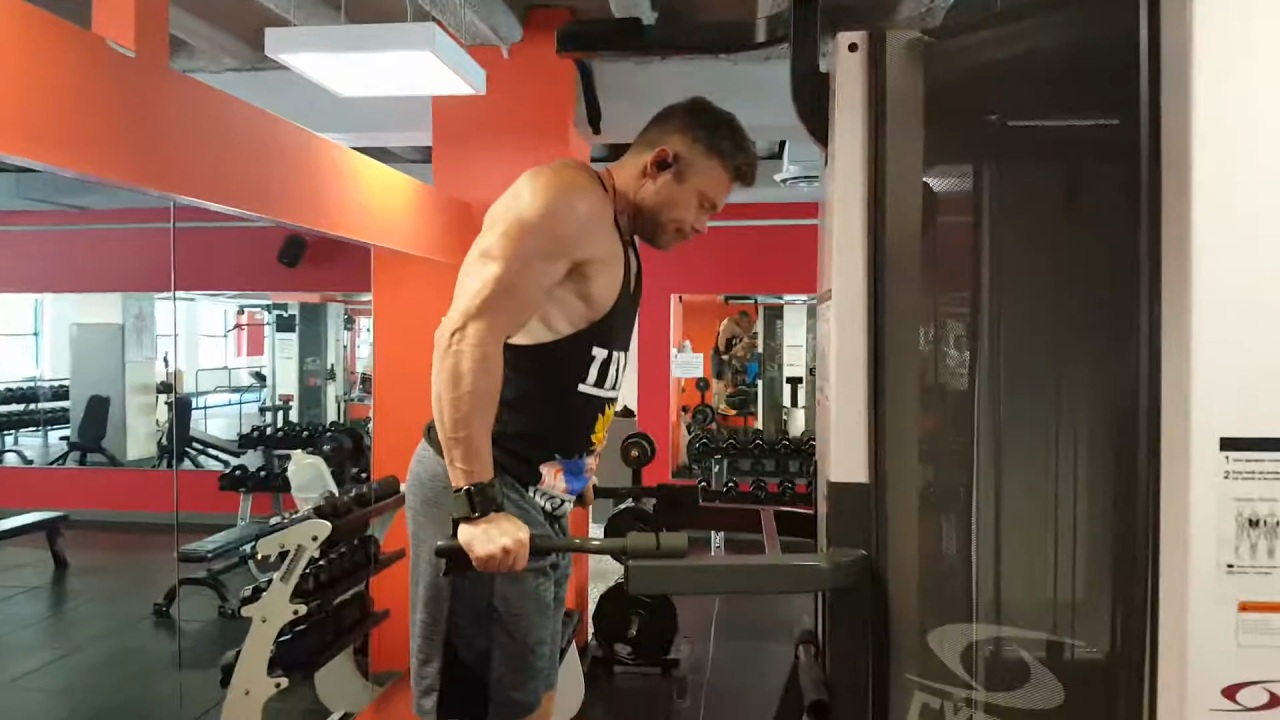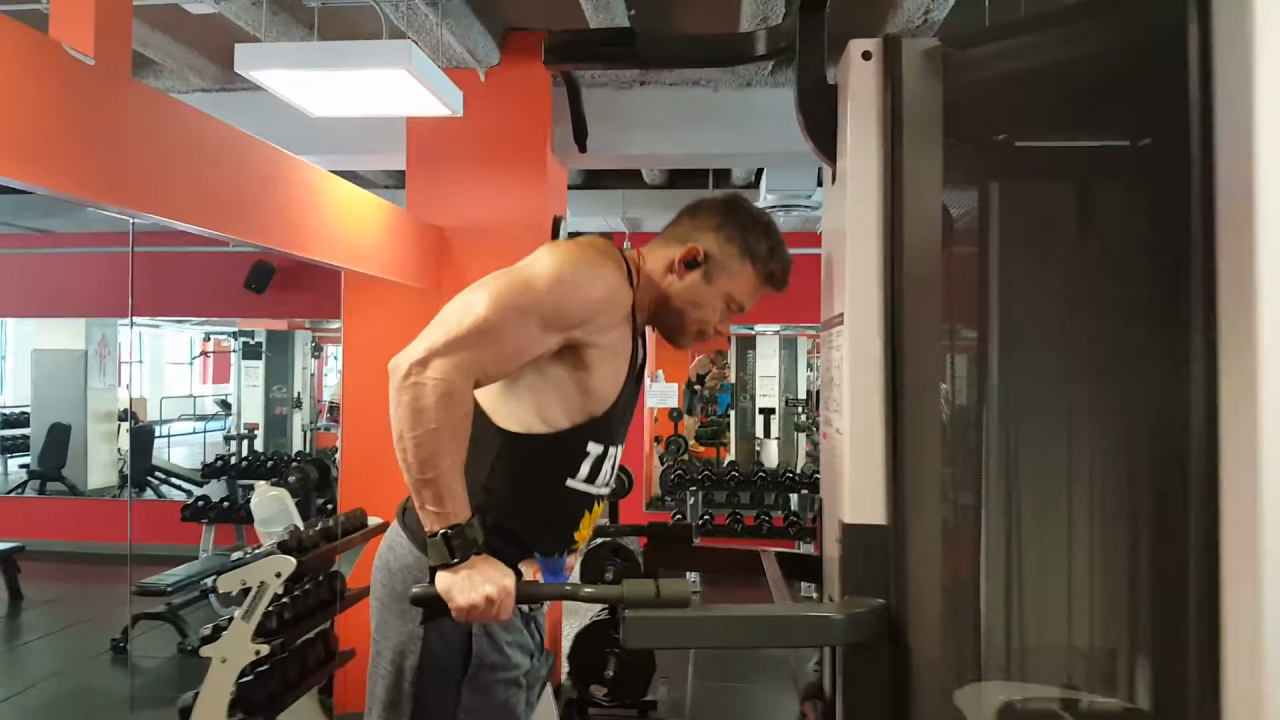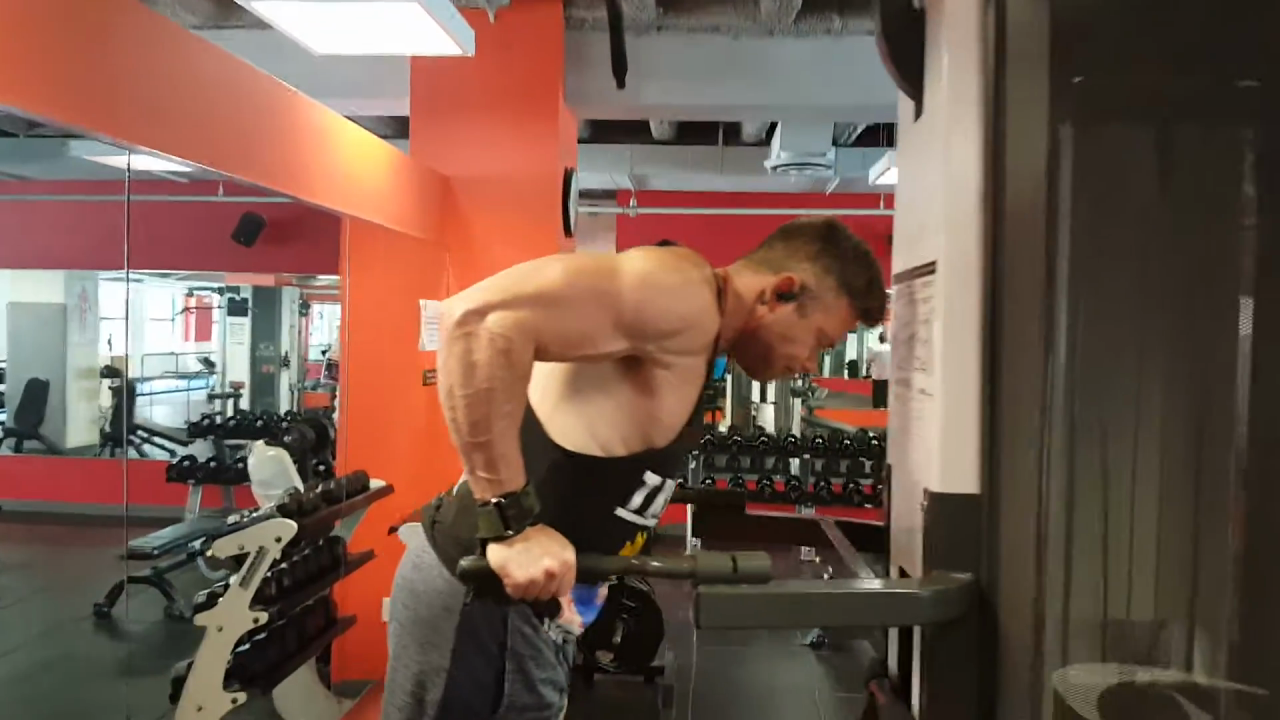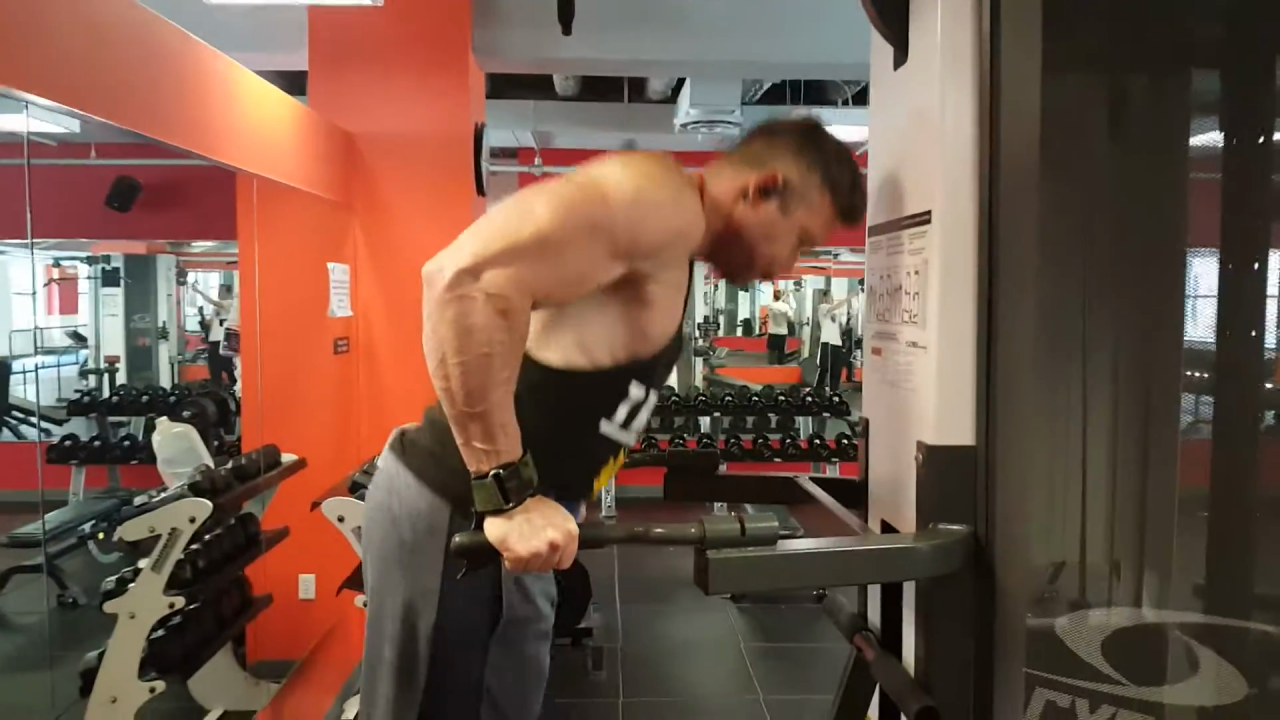
dt=0.7s
person 1, frame 1
left shoulder: (622, 244)
right shoulder: (571, 201)
right elbow: (465, 333)
right wrist: (476, 504)
left hip: (538, 502)
right hip: (487, 496)
person 1, frame 2
left shoulder: (627, 328)
right shoulder: (592, 278)
right elbow: (427, 368)
right wrist: (457, 551)
left hip: (508, 589)
right hip: (461, 583)
person 1, frame 3
left shoulder: (693, 339)
right shoulder: (684, 296)
right elbow: (477, 319)
right wrist: (511, 524)
left hip: (530, 606)
right hip: (483, 599)
person 1, frame 4
left shoulder: (669, 238)
right shoulder: (660, 200)
right elbow: (466, 277)
right wrist: (507, 490)
left hip: (489, 525)
right hip: (453, 521)
